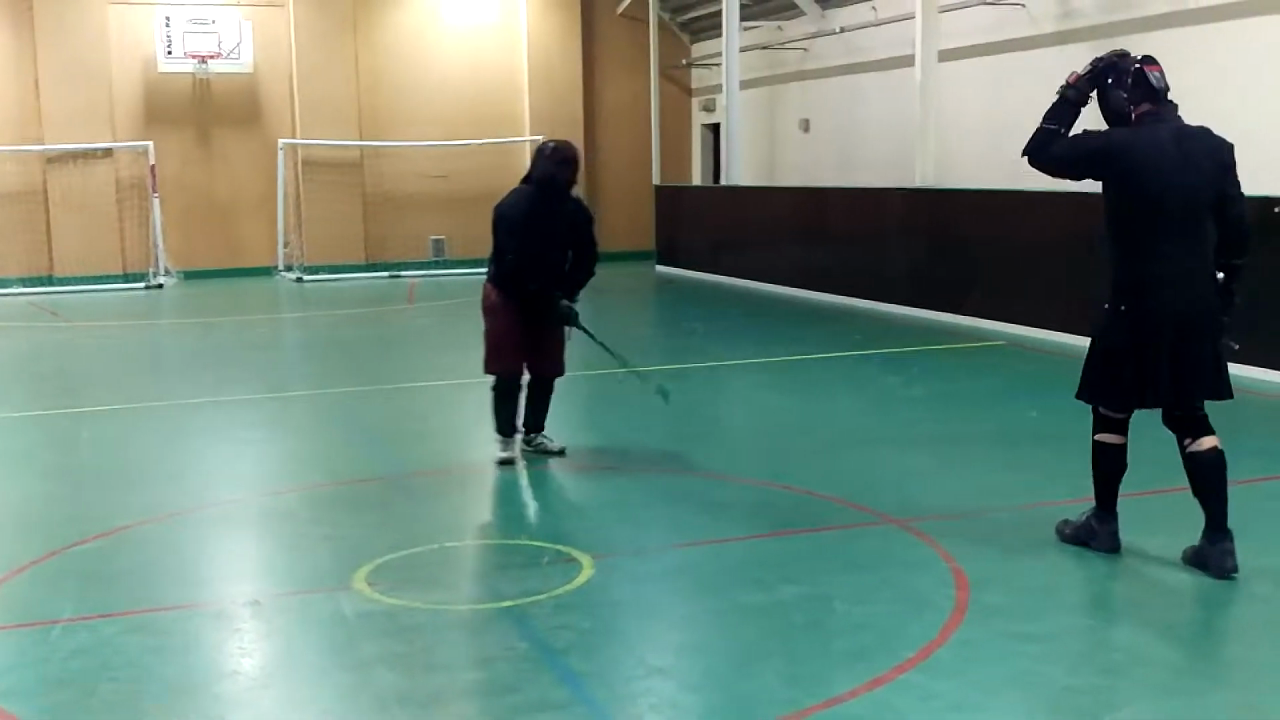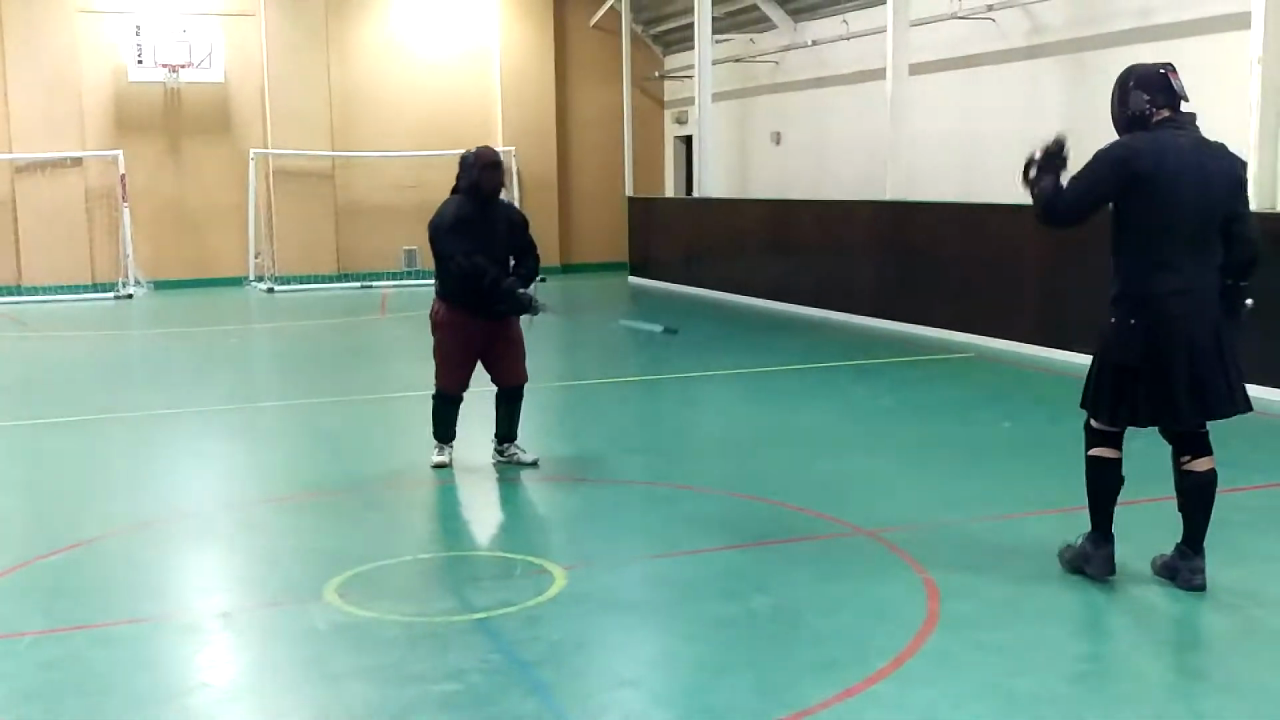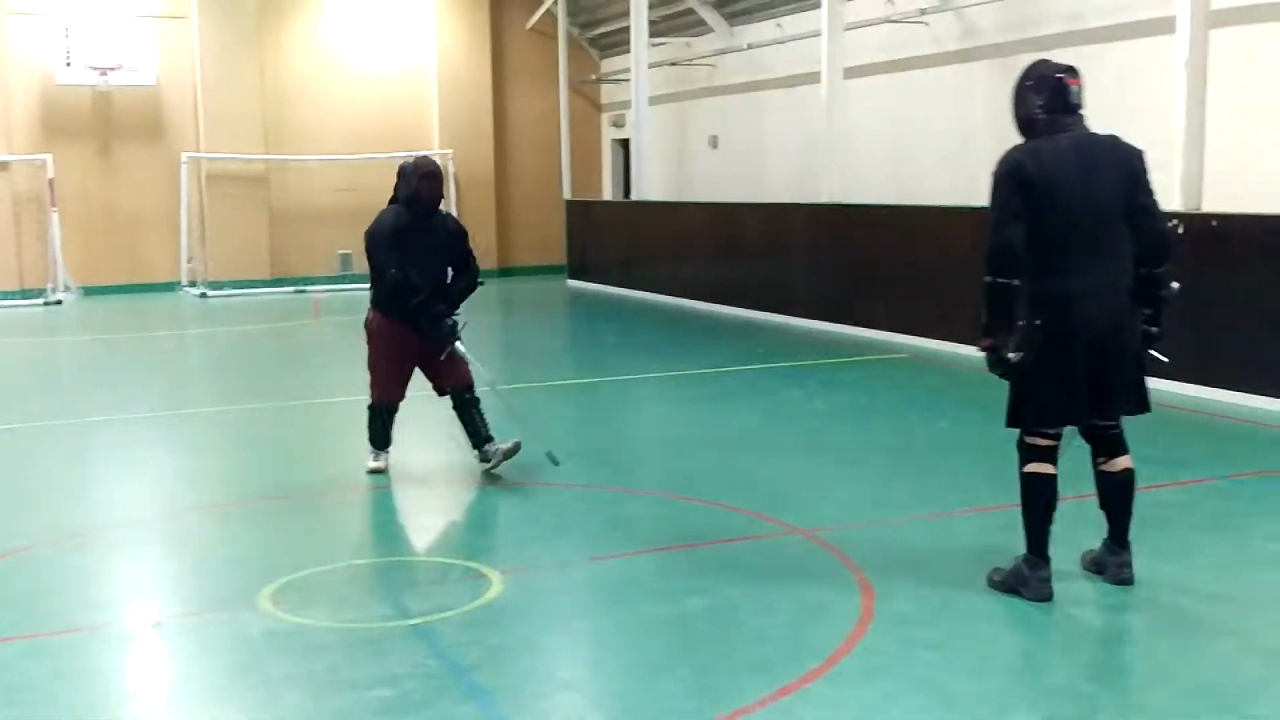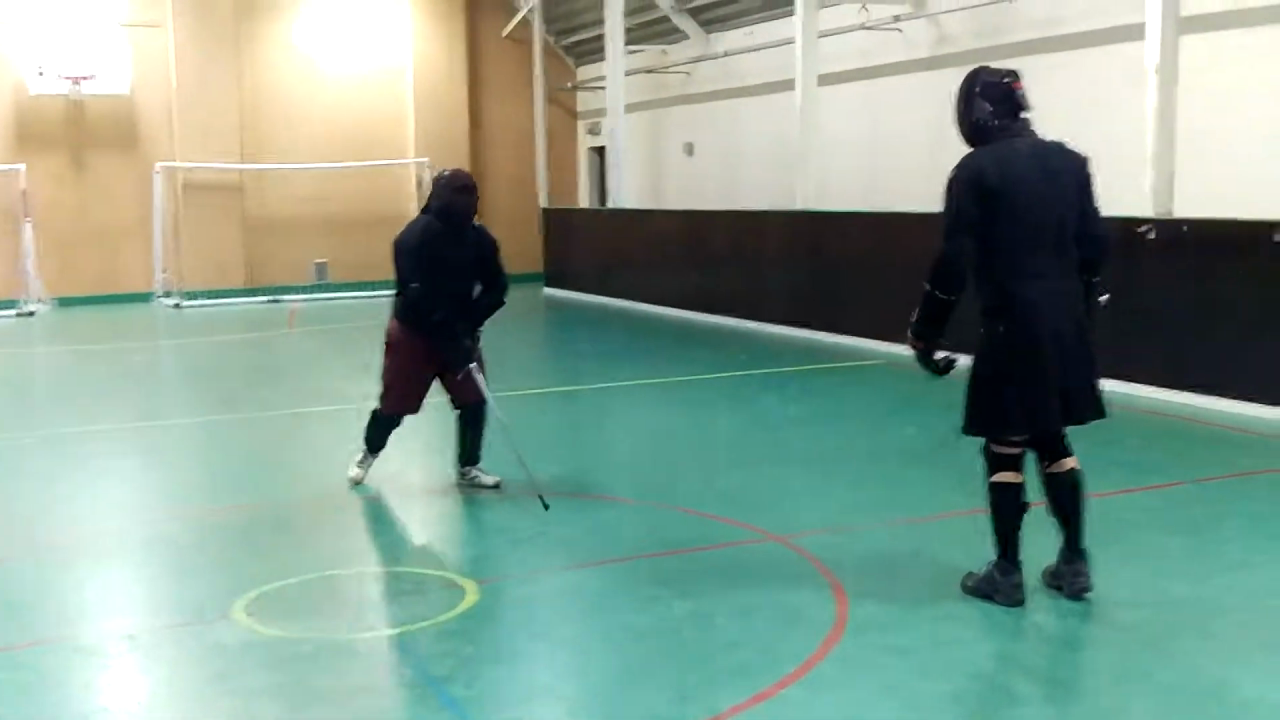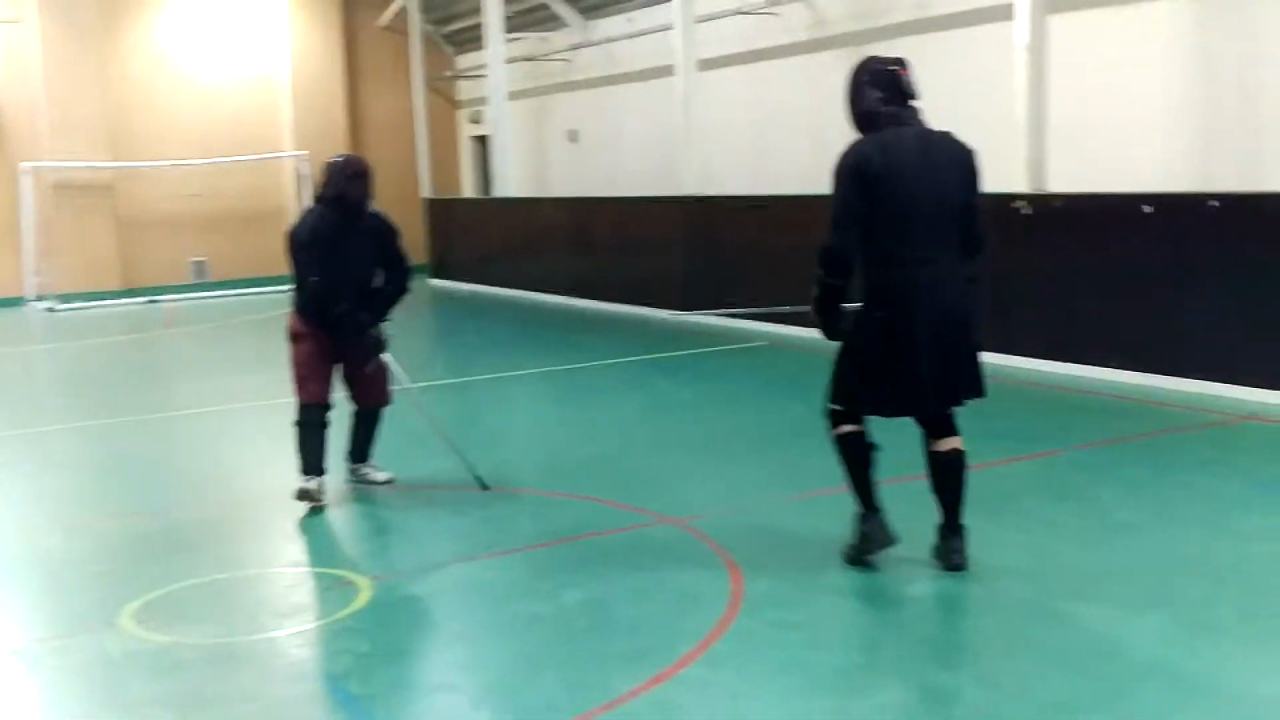
dt=0.4s
person 1, frame 1
left shoulder: (1117, 147)
right shoulder: (1213, 148)
left elbow: (1040, 153)
right elbow: (1236, 232)
left wrist: (1075, 90)
right wrist: (1221, 293)
left hip: (1138, 307)
right hip: (1196, 307)
left knee: (1111, 412)
right knee: (1190, 419)
left ankle: (1103, 524)
right ankle: (1218, 541)
person 1, frame 2
left shoulder: (1130, 153)
right shoulder: (1226, 163)
left elbow: (1062, 211)
right elbow: (1243, 253)
left wrist: (1043, 174)
right wrist: (1223, 316)
left hip: (1144, 320)
right hip: (1203, 323)
left knee: (1105, 427)
right knee: (1191, 437)
left ankle: (1100, 544)
right ankle: (1190, 558)
person 1, frame 3
left shoulder: (1021, 163)
right shoulder: (1123, 156)
left elbow: (1005, 254)
right elbow: (1154, 243)
left wrist: (996, 333)
right wrist: (1149, 312)
left hip: (1055, 322)
right hip: (1114, 319)
left knee: (1038, 442)
right knee: (1107, 433)
left ankle: (1036, 566)
right ankle: (1117, 554)
person 1, frame 4
left shoulder: (976, 170)
right shoulder: (1069, 162)
left elbow: (953, 263)
right elbow: (1094, 249)
left wrist: (924, 332)
left hip: (1012, 328)
right hip: (1066, 325)
left knee: (1005, 450)
right knee: (1054, 441)
left ankle: (1007, 572)
right ankle: (1073, 561)
person 1, frame 5
left shoulder: (862, 157)
right shoulder: (956, 152)
left elbow: (841, 246)
right elbow: (972, 238)
left wrist: (827, 308)
left hip: (892, 309)
right hip: (950, 307)
left knee: (845, 410)
right knee: (939, 419)
left ankle: (872, 517)
right ankle: (952, 536)
person 2, frame 1
left shoulder: (575, 209)
right shoulder: (515, 206)
left elbow: (585, 258)
right elbow: (516, 264)
left wrist: (565, 296)
right wrist: (549, 301)
left hip: (548, 302)
right hip: (507, 298)
left knee: (547, 372)
right knee: (507, 373)
left ankle: (533, 434)
right ankle: (506, 438)
person 2, frame 2
left shoulder: (507, 213)
right shoulder: (449, 216)
left elbow: (528, 257)
right elbow: (466, 265)
left wrist: (516, 286)
right wrist: (509, 290)
left hip: (500, 312)
right hip: (457, 312)
left knee: (513, 381)
right knee: (450, 386)
left ankle: (504, 444)
right ankle: (443, 444)
person 2, frame 3
left shoulder: (447, 224)
right shoulder: (387, 227)
left elbow: (467, 272)
right elbow: (394, 281)
left wrist: (445, 308)
right wrist: (431, 314)
left hip: (435, 321)
right hip: (392, 322)
left knee: (462, 385)
right knee: (386, 394)
left ankle: (486, 448)
right ankle: (378, 449)
person 2, frame 4
left shoulder: (478, 238)
right shoulder: (415, 237)
left elbow: (495, 288)
right elbow: (416, 295)
left wrist: (468, 325)
right wrist: (449, 334)
left hip: (455, 334)
right hip: (412, 333)
left knee: (473, 400)
right knee: (395, 404)
left ankle: (468, 466)
right ankle: (367, 454)
person 2, frame 5
left shoulder: (376, 226)
right shoulder: (310, 229)
left elbow: (398, 276)
right elbow: (315, 289)
left wrist: (372, 316)
right wrist: (352, 324)
left hip: (359, 327)
right hip: (314, 326)
left knee: (373, 399)
right knee: (313, 403)
left ankle: (359, 464)
right ankle: (312, 476)
